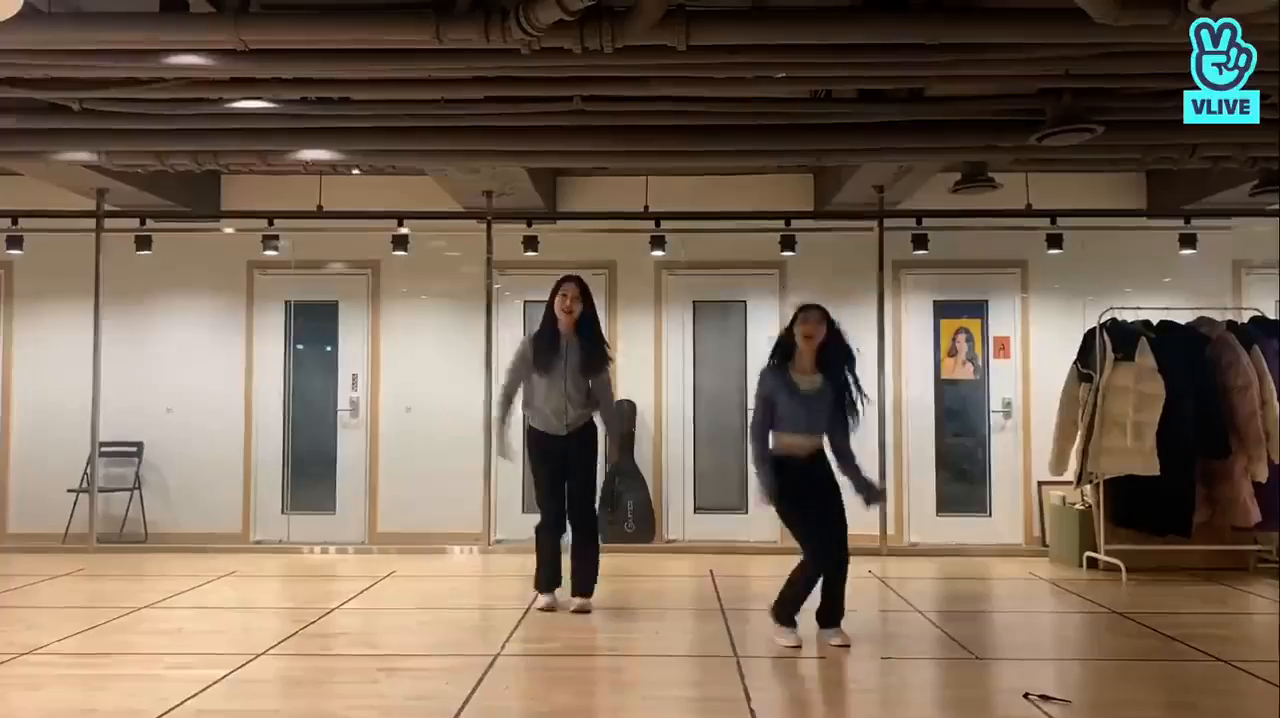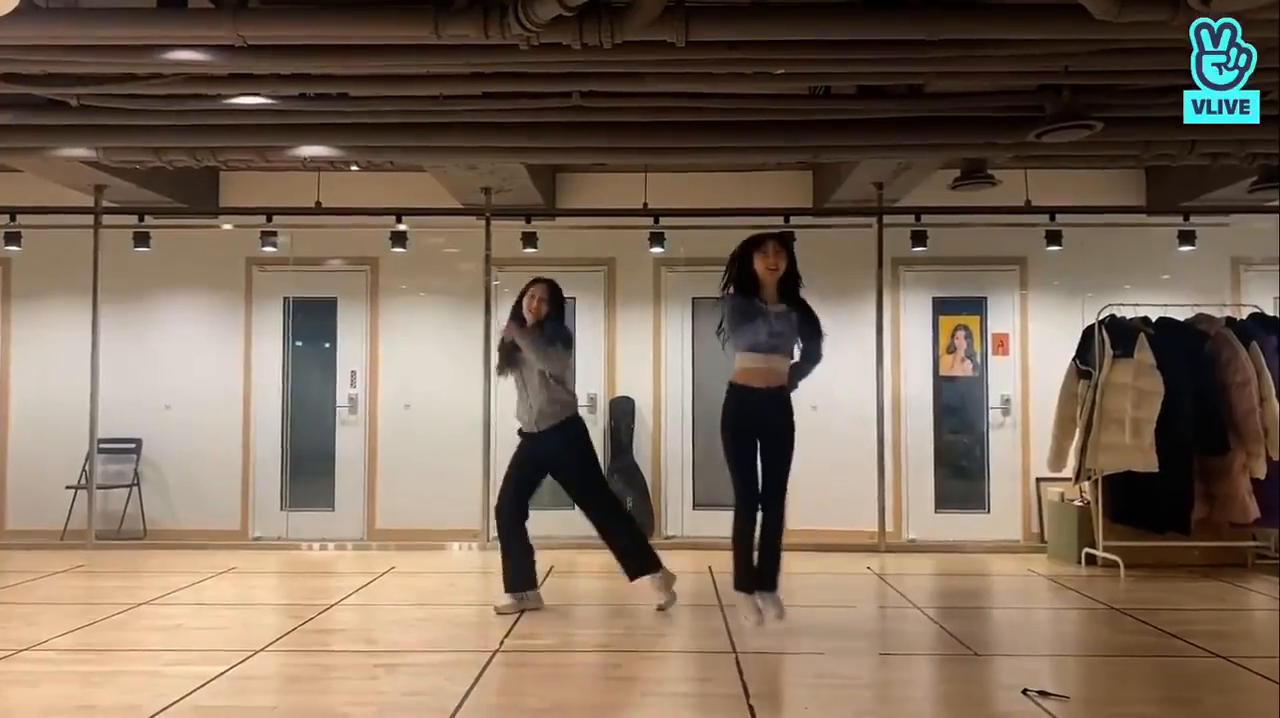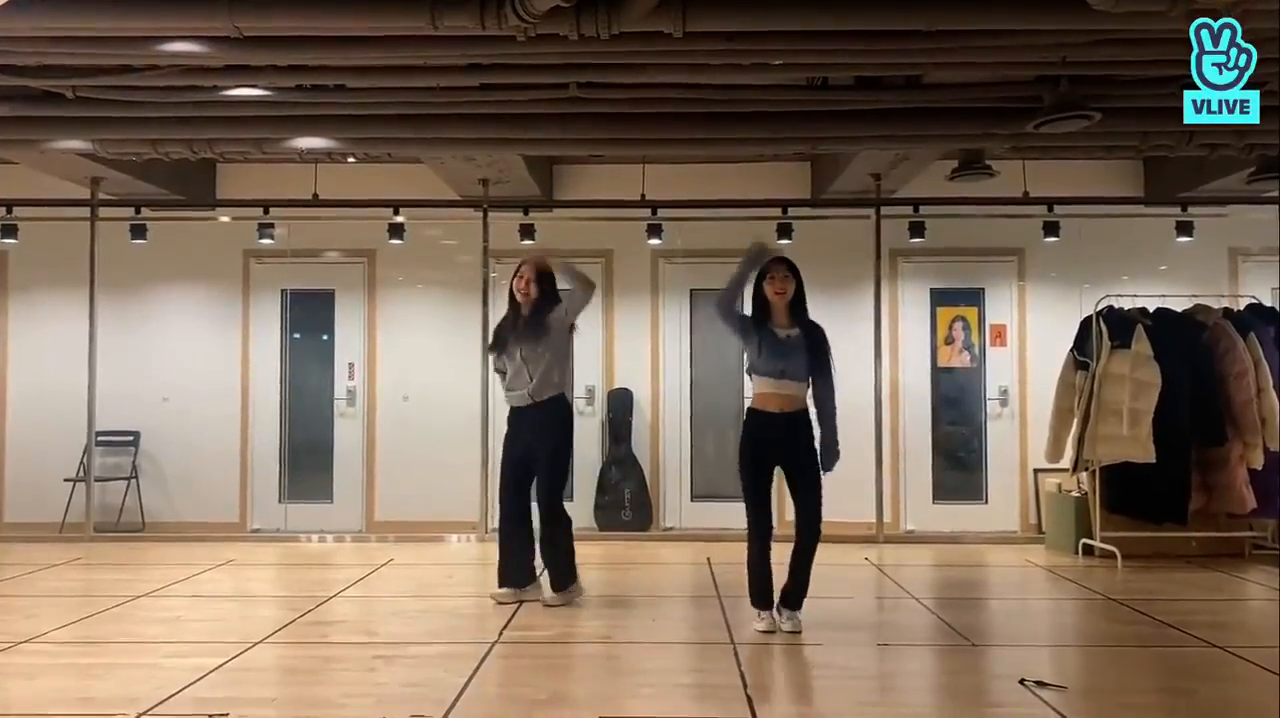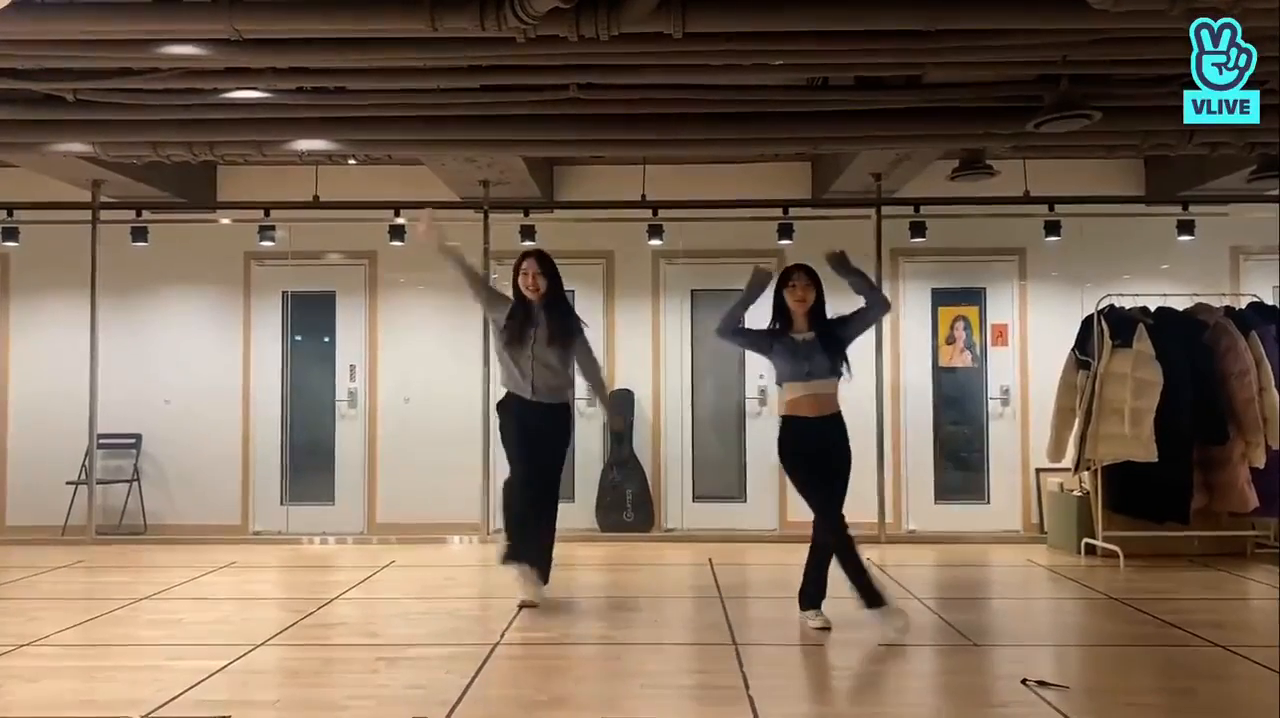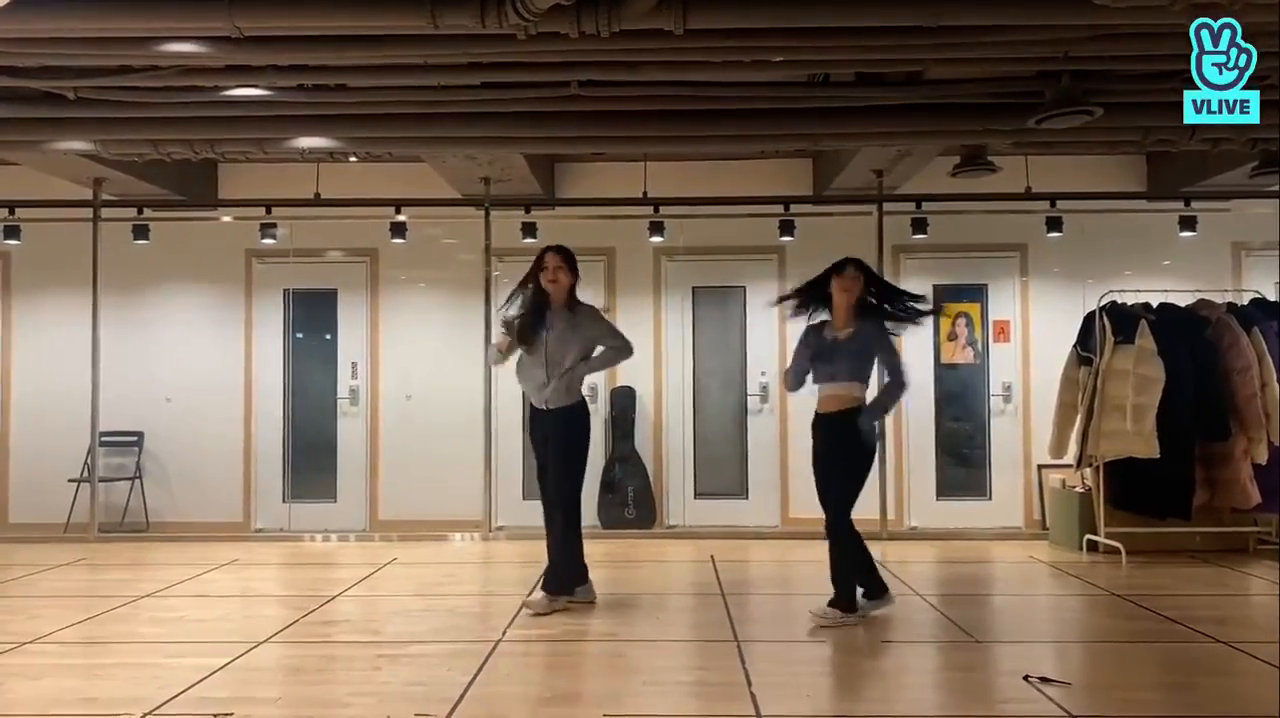
dt=1s
person 1, frame 1
left shoulder: (834, 379)
right shoulder: (773, 375)
left elbow: (839, 438)
right elbow: (759, 430)
left wrist: (860, 481)
right wrist: (765, 478)
left hip: (818, 468)
right hip: (783, 469)
left knee: (838, 549)
right knee: (818, 550)
left ankle: (829, 621)
right ankle: (784, 617)
person 1, frame 2
left shoulder: (798, 310)
right shoulder: (738, 304)
left elbow: (813, 353)
right elbow: (736, 337)
left wrist: (792, 377)
right wrist: (769, 327)
left hip: (778, 406)
right hip: (741, 403)
left knee: (774, 499)
right knee: (747, 498)
left ankle: (767, 586)
right ankle: (745, 587)
person 1, frame 3
left shoulder: (813, 334)
right shoulder: (752, 329)
left elbow: (824, 393)
right elbow: (724, 306)
left wrist: (830, 444)
right wrist: (749, 265)
left hip: (798, 435)
right hip: (758, 432)
left knee: (809, 524)
right knee: (760, 526)
left ankle: (790, 604)
right ankle: (763, 605)
person 1, frame 4
left shoulder: (835, 332)
right shoulder: (772, 340)
left elbow: (879, 305)
right elbow: (725, 331)
left wrist: (846, 272)
right wrist: (752, 292)
left hip: (833, 432)
right hip: (795, 435)
left knee: (828, 521)
right knee: (832, 520)
left ankle: (811, 603)
right ankle: (874, 601)
person 1, frame 5
left shoulder: (871, 332)
right shoulder: (814, 333)
left elbow: (897, 380)
right elbow: (793, 384)
left wrist: (872, 415)
right wrist: (799, 360)
left hip: (853, 431)
right hip: (825, 430)
left knee: (836, 517)
right knee: (837, 517)
left ankle: (845, 603)
right ankle: (875, 590)
person 2, frame 1
left shoulder: (592, 347)
right shoulder: (534, 344)
left elbow: (601, 394)
right elbow: (510, 387)
left wrist: (613, 437)
right wrist: (501, 430)
left hip: (580, 437)
right hip: (542, 436)
left knee: (583, 513)
right knee: (551, 514)
left ankle: (582, 590)
right ankle: (546, 588)
person 2, frame 2
left shoulder: (555, 339)
right shoulder: (513, 343)
left elbow: (544, 361)
left wrist: (520, 335)
left hip: (566, 434)
right hip: (531, 437)
left knee: (601, 505)
right knee: (508, 508)
left ankle: (656, 574)
right ankle: (523, 590)
person 2, frame 3
left shoulder: (554, 318)
right shoulder: (506, 328)
left elbow: (585, 290)
left wrist: (551, 265)
right wrist: (513, 394)
left hip: (552, 415)
right hip: (519, 419)
left knee: (548, 500)
right knee: (511, 502)
left ankle: (565, 582)
right ankle: (520, 580)
person 2, frame 4
left shoulder: (566, 320)
right shoulder: (504, 312)
left elbow: (588, 363)
right elbow: (474, 281)
right wrist: (444, 248)
left hip: (556, 414)
right hip: (517, 409)
left knee: (545, 497)
right knee: (524, 481)
left ankle: (534, 578)
right ankle: (522, 561)
person 2, frame 5
left shoulder: (584, 315)
right shoulder: (529, 314)
left elbow: (622, 349)
right elbow: (496, 359)
left wrist: (581, 369)
right wrist: (504, 344)
left hip: (569, 415)
right hip: (539, 415)
left knee: (563, 500)
right knee: (554, 500)
left ankle: (559, 587)
right ankle: (576, 583)
